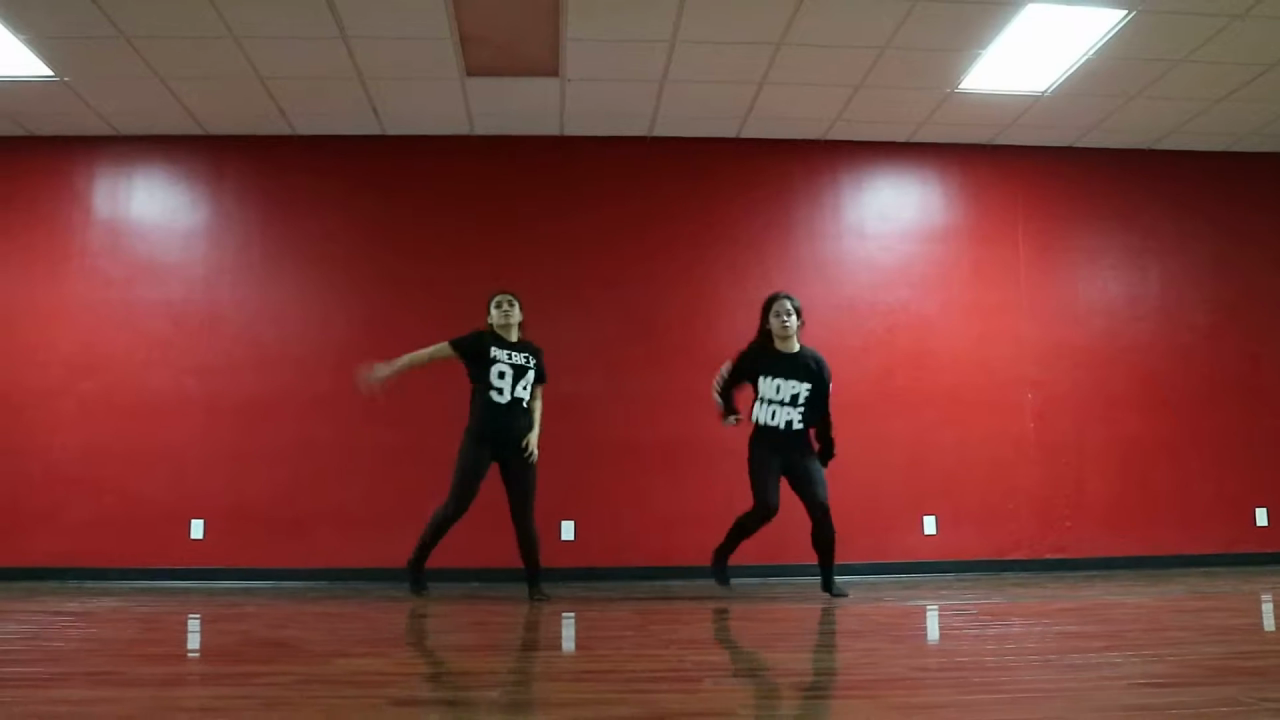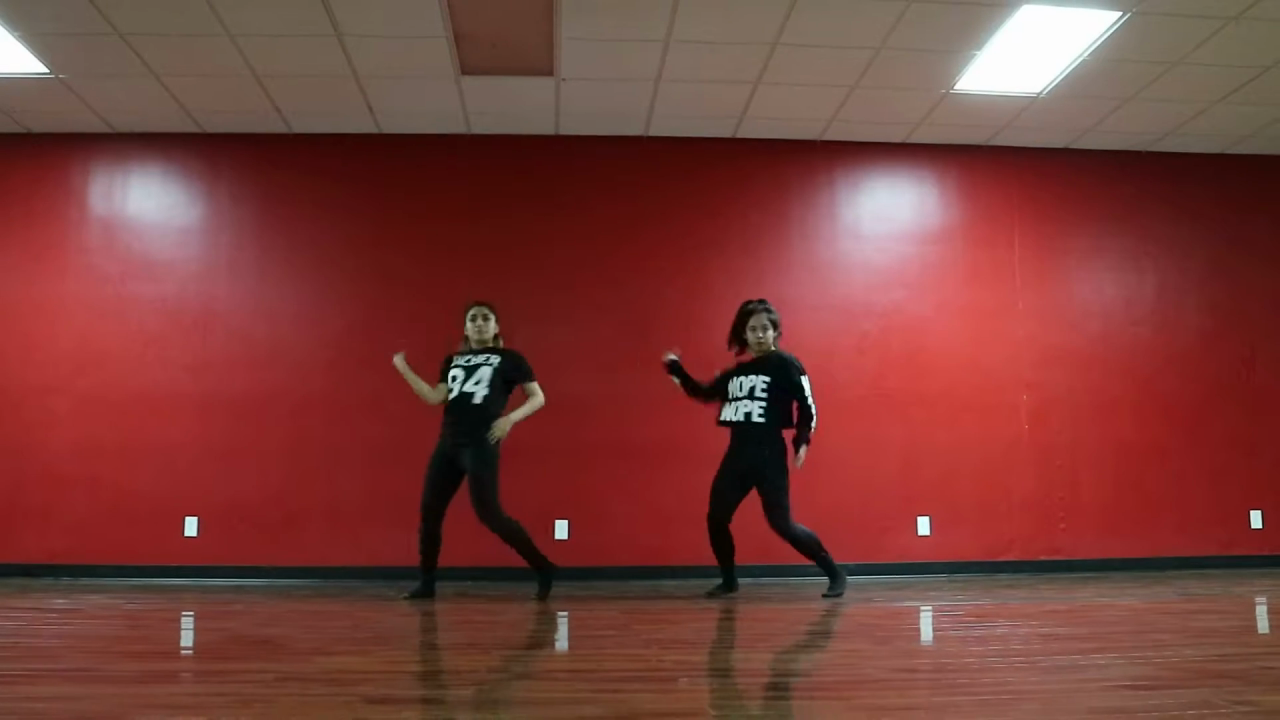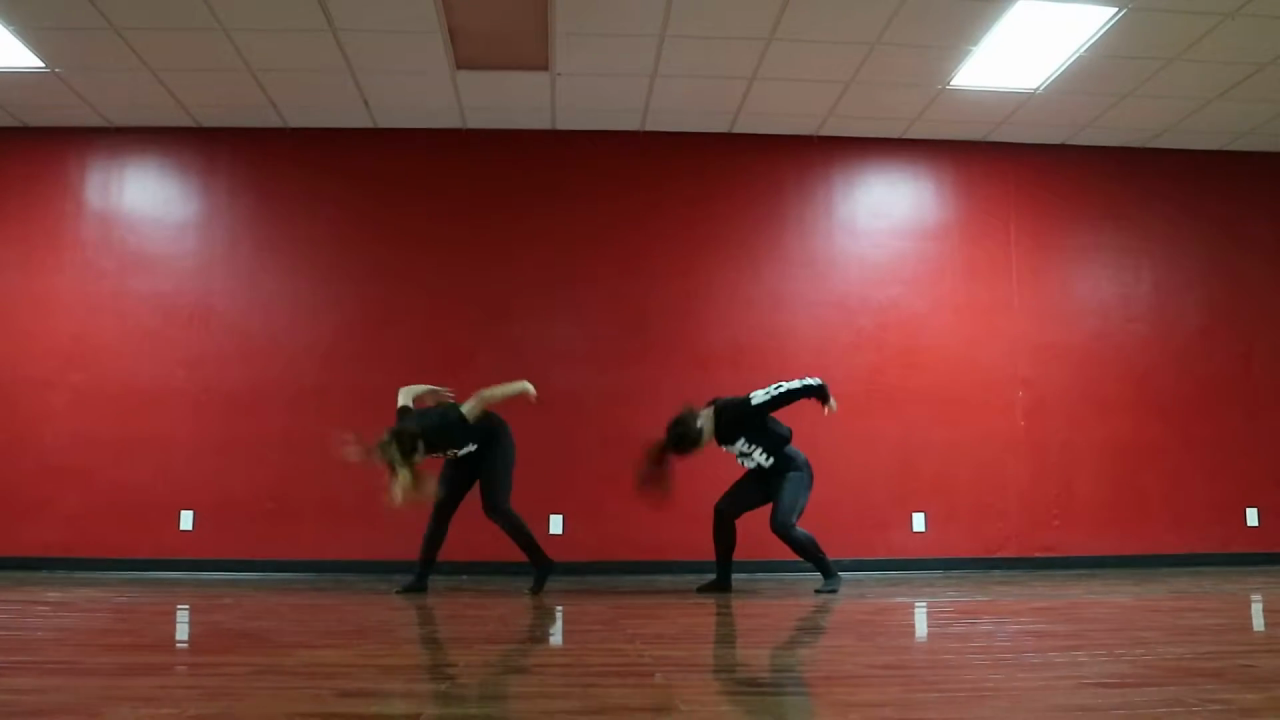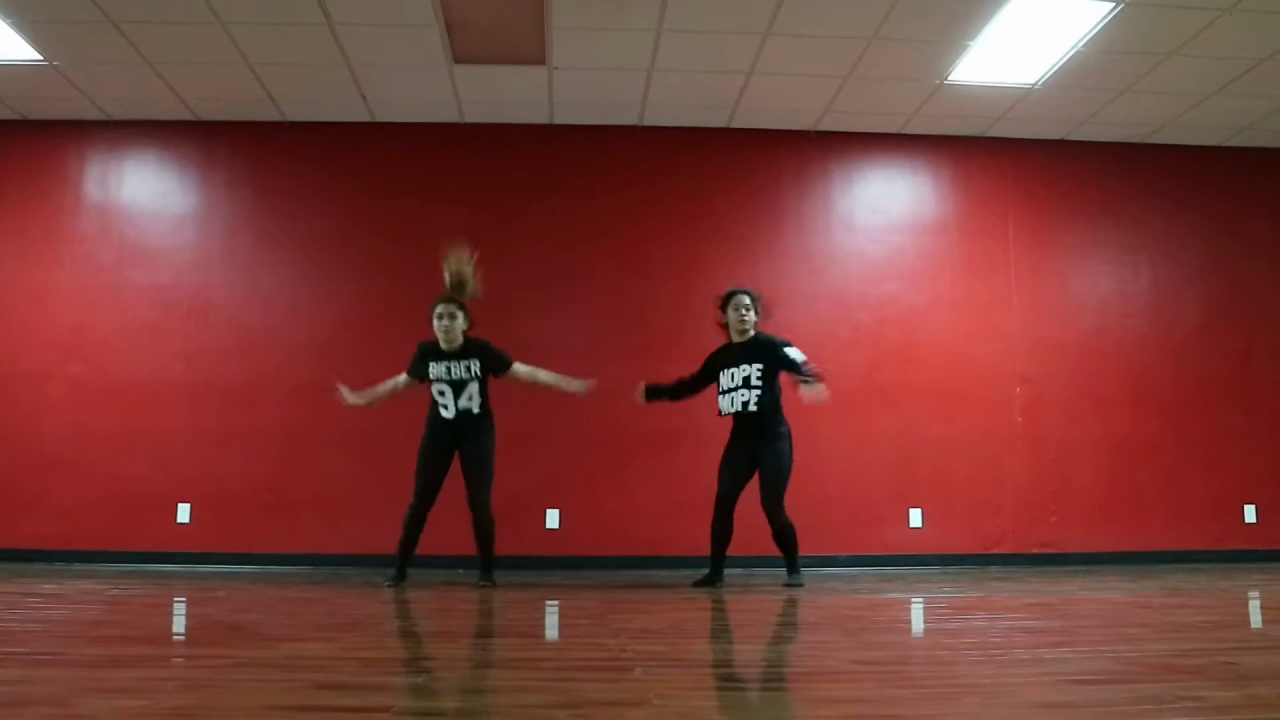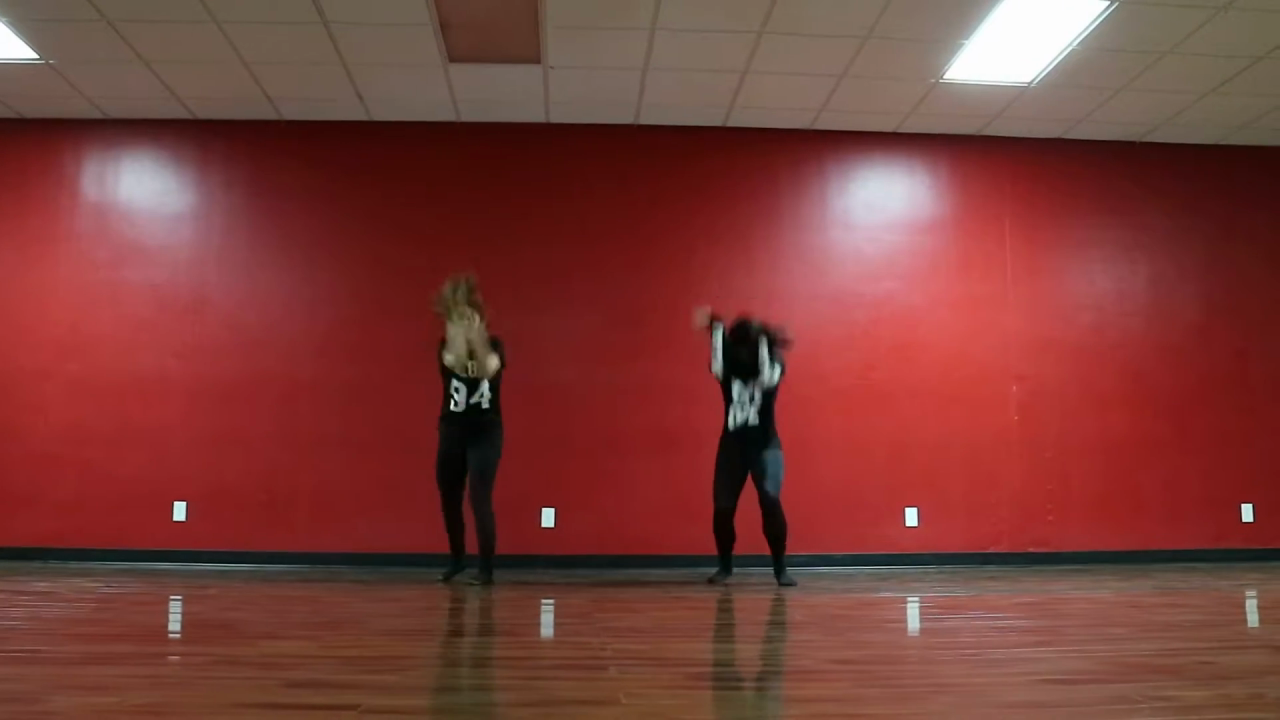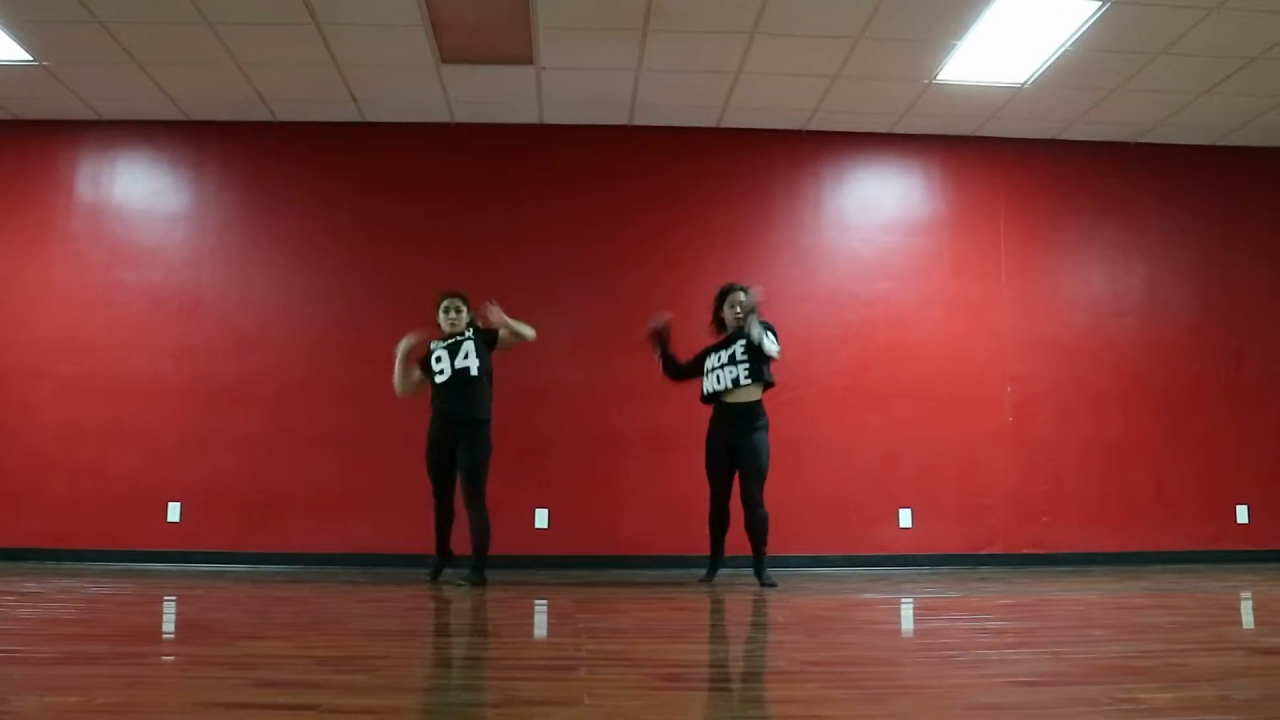
dt=0.5s
person 1, frame 1
left shoulder: (534, 353)
right shoulder: (480, 341)
right elbow: (432, 352)
left wrist: (535, 432)
right wrist: (389, 369)
left hip: (518, 442)
right hip: (481, 438)
left knee: (524, 515)
right knee: (456, 505)
left ankle: (534, 583)
right ankle: (416, 566)
person 1, frame 2
left shoulder: (510, 358)
right shoulder: (455, 359)
left elbow: (538, 398)
right elbow: (434, 398)
left wrist: (510, 418)
right wrist: (403, 367)
left hip: (482, 444)
right hip: (448, 442)
left knee: (489, 514)
right knee: (429, 511)
left ankle: (545, 570)
right ankle: (427, 583)
person 1, frame 3
left shoulder: (441, 427)
right shoulder: (405, 427)
left elbow: (480, 400)
right elbow: (406, 392)
left wrist: (519, 386)
right wrist: (435, 391)
left hip: (494, 442)
right hip: (465, 451)
left knee: (496, 509)
right knee: (441, 510)
left ankle: (543, 566)
right ankle: (421, 577)
person 1, frame 4
left shoulder: (481, 350)
right shoulder: (425, 352)
left elbow: (524, 371)
right elbow: (402, 381)
left wrist: (569, 384)
right wrist: (362, 397)
left hip: (477, 433)
right hip: (438, 434)
left knee: (479, 503)
right knee: (421, 501)
left ankle: (486, 572)
right ankle: (400, 569)
person 1, frame 5
left shoulder: (493, 348)
right shoulder: (448, 347)
left elbow: (487, 368)
right elbow: (456, 362)
left wrist: (479, 337)
left hip: (486, 434)
right hip: (452, 434)
left knee: (479, 499)
right knee: (449, 500)
left ankle: (486, 569)
right ankle: (456, 560)
person 1, frame 6
left shoulder: (482, 336)
right shoulder: (433, 350)
left elbow: (529, 335)
right elbow: (402, 390)
left wrist: (502, 319)
right wrist: (401, 355)
left hip: (475, 426)
right hip: (440, 428)
left knee: (474, 498)
right knee: (441, 497)
left ankle: (478, 569)
right ankle: (442, 555)
person 2, frame 1
left shoulder: (816, 363)
right shoulder: (756, 355)
left elbow: (823, 412)
right elbow: (725, 380)
left wrist: (827, 452)
right wrist: (728, 412)
left hip: (801, 448)
right hip: (765, 445)
left knee: (820, 507)
right knee: (766, 507)
left ankle: (828, 578)
right ankle: (722, 554)
person 2, frame 2
left shoulder: (785, 363)
right shoulder: (739, 371)
left elbow: (806, 406)
right elbow: (704, 394)
left wrist: (802, 442)
right wrist: (676, 368)
left hip: (769, 452)
right hip: (738, 452)
left knee: (781, 523)
right knee: (716, 518)
left ankle: (835, 574)
right ankle: (728, 580)
person 2, frame 3
left shoulder: (733, 410)
right shoulder: (712, 420)
left elbow: (781, 393)
left wrist: (823, 394)
left hip: (792, 469)
right hip: (762, 473)
left knee: (783, 525)
right knee: (723, 511)
left ankle: (830, 574)
right ankle: (723, 578)
person 2, frame 4
left shoulder: (769, 345)
right shoulder: (719, 357)
left elbow: (795, 360)
right elbow: (690, 384)
left wrist: (810, 379)
right wrist: (652, 392)
left hip: (773, 437)
right hip: (740, 439)
left knee: (772, 507)
right knee: (723, 501)
left ankle: (794, 570)
right ankle: (715, 571)
person 2, frame 5
left shoulder: (771, 363)
right shoulder: (728, 364)
left elbow: (767, 380)
right elbow: (719, 369)
left wrist: (762, 345)
right wrist: (716, 329)
left hip: (765, 443)
right hip: (732, 444)
left knee: (770, 498)
right knee: (723, 508)
left ankle: (780, 567)
right ankle: (725, 564)
person 2, frame 6
left shoulder: (758, 334)
right shoulder: (713, 350)
left elbow: (770, 350)
right elbow: (676, 373)
left wrist: (753, 326)
right wrist: (662, 344)
left hip: (752, 422)
right hip: (721, 424)
left knee: (752, 498)
right knee: (718, 498)
left ankle: (761, 567)
right ankle: (714, 563)
